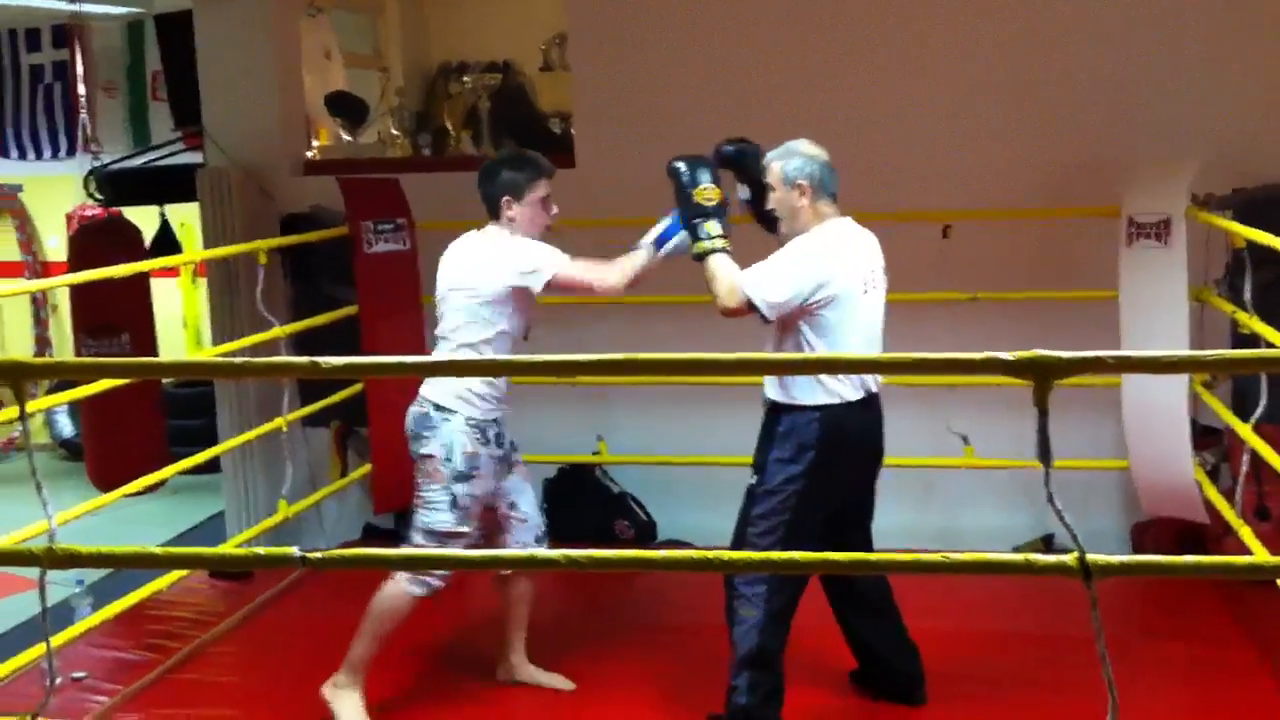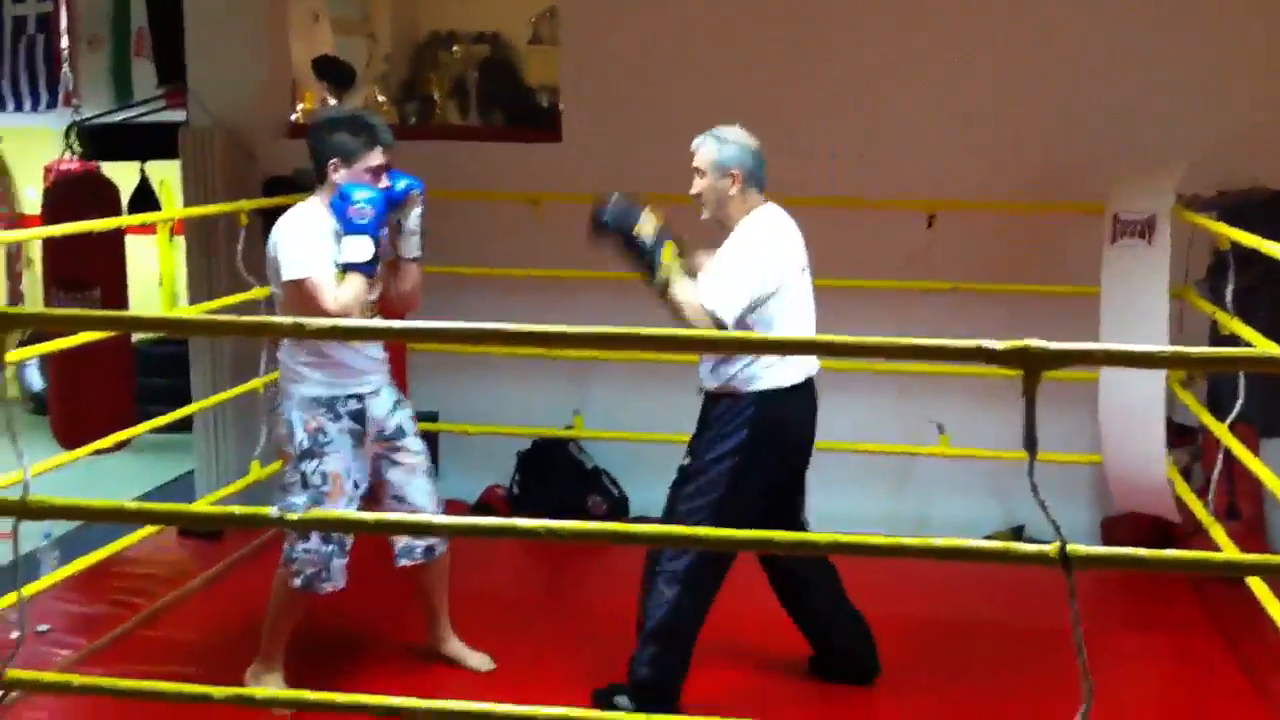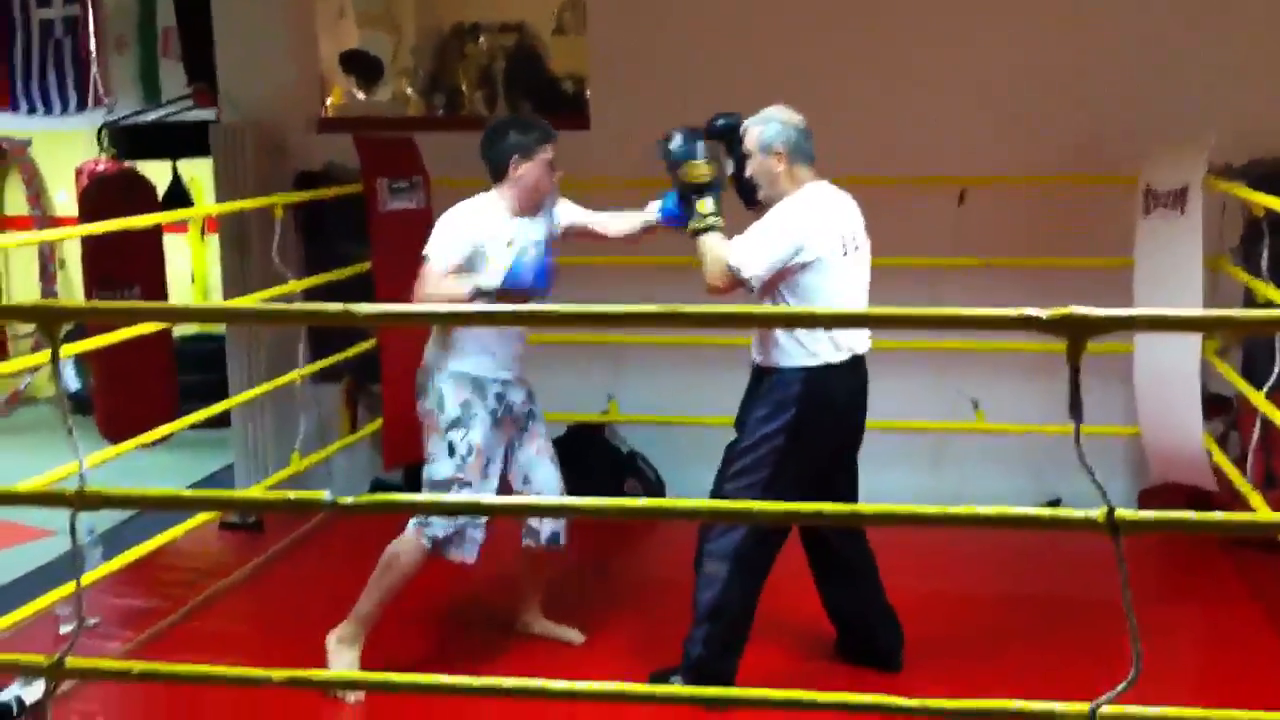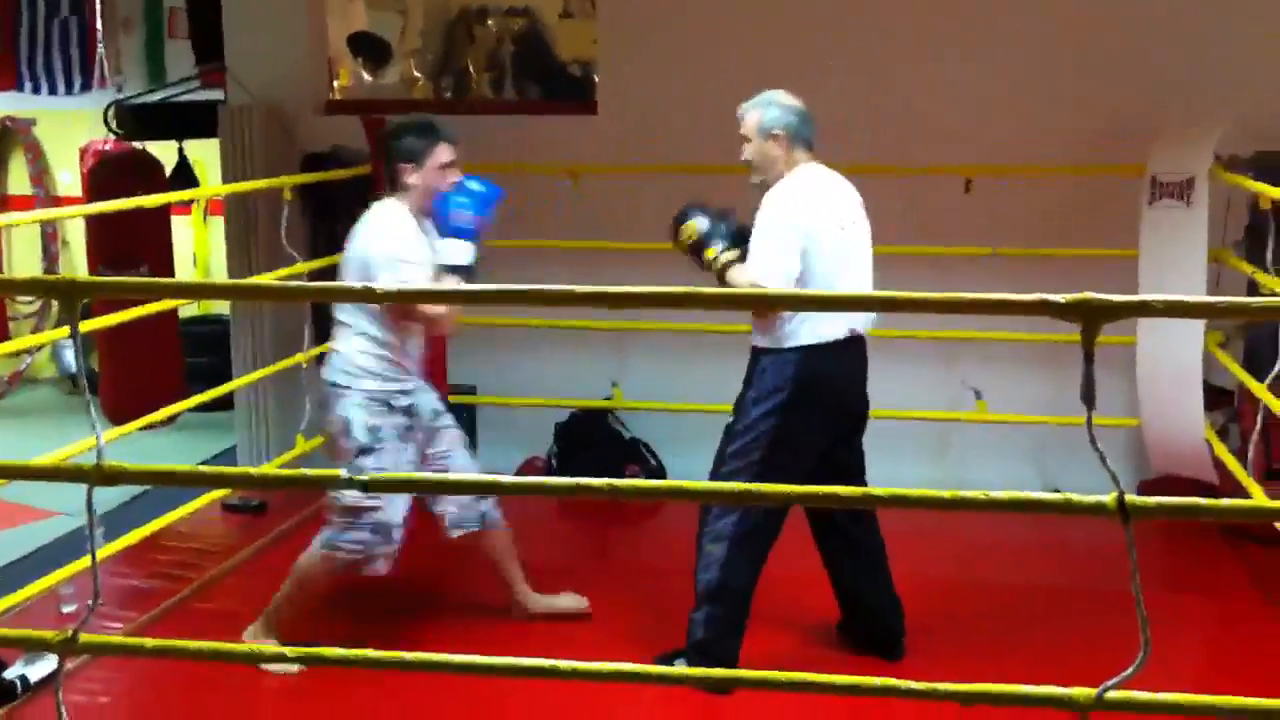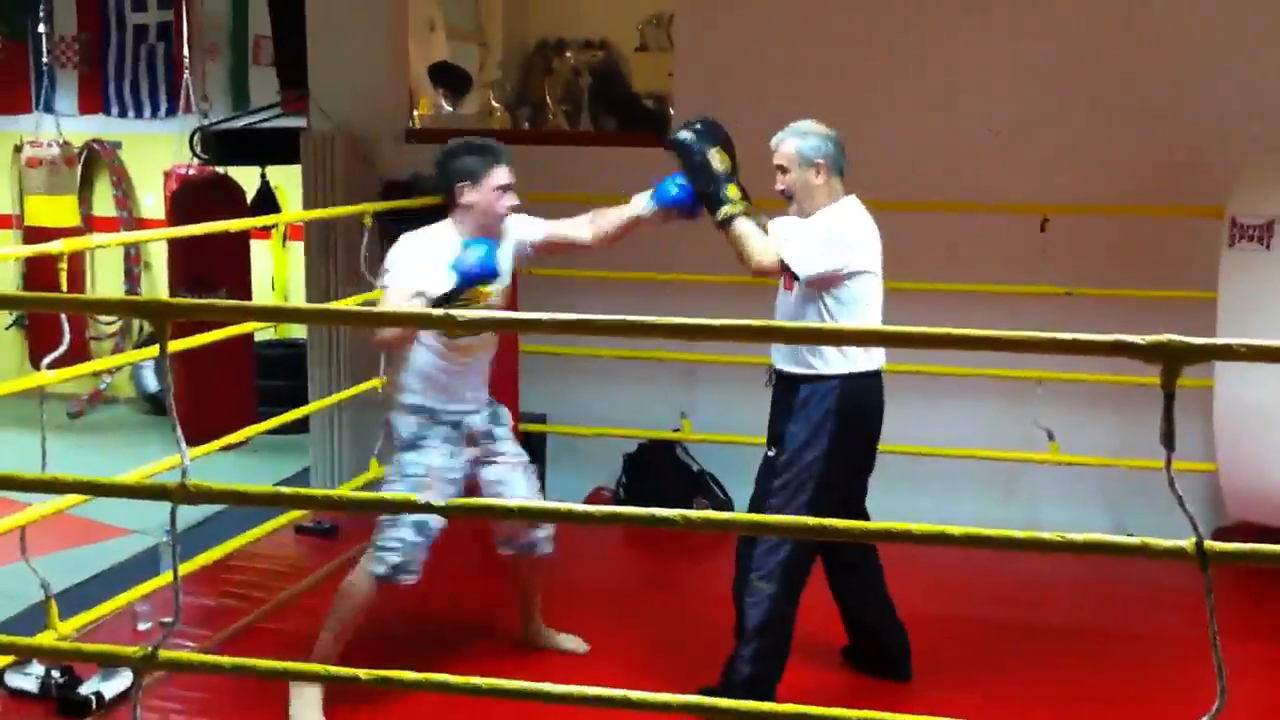
dt=1s
person 1, frame 1
left shoulder: (816, 253)
right shoulder: (856, 240)
left elbow: (733, 298)
right elbow: (793, 277)
left wrist: (705, 222)
right wrist: (756, 190)
left hip: (812, 428)
right hip: (856, 419)
left knee: (760, 567)
right knee: (847, 552)
right ankle: (895, 672)
person 1, frame 2
left shoulder: (758, 242)
right shoulder: (769, 226)
left elbow: (701, 317)
right elbow: (719, 285)
left wrist: (655, 250)
right wrist: (656, 241)
left hip: (753, 412)
right hip: (785, 405)
left knee: (685, 547)
right knee: (784, 537)
left ankle: (651, 690)
right ankle: (849, 652)
person 1, frame 3
left shoulder: (798, 218)
right shoulder: (835, 203)
left elbow: (720, 274)
right elbow: (771, 221)
left wrist: (700, 198)
right wrist: (738, 146)
left hip: (798, 390)
right hip: (840, 382)
left knee: (735, 526)
right knee: (833, 520)
left ankle: (706, 670)
right ankle: (874, 639)
person 1, frame 4
left shoulder: (788, 199)
right shoulder: (837, 190)
left elbow: (764, 293)
left wrist: (715, 250)
right wrist: (742, 246)
left hip: (795, 369)
right hip: (842, 362)
left knee: (737, 505)
right knee: (841, 501)
left ankle: (710, 652)
right ankle: (878, 627)
person 1, frame 5
left shoulder: (842, 226)
right shoulder: (820, 224)
left elbow: (762, 259)
right elbow: (764, 238)
left wrist: (719, 188)
right wrist: (719, 187)
left hip: (831, 398)
right hip: (823, 395)
left knee: (773, 538)
right knee: (842, 527)
left ankle: (748, 684)
right ankle: (882, 648)
person 2, frame 1
left shoulder: (468, 249)
right shoulder: (516, 254)
right elbow: (609, 282)
left wrist: (524, 308)
right wrist: (663, 237)
left hip: (480, 422)
right hip: (455, 424)
left knee: (526, 533)
right knee: (425, 564)
left ankle: (515, 661)
person 2, frame 2
left shoulder: (361, 219)
right shoulder: (298, 230)
left elbow: (405, 297)
right elbow: (341, 314)
left wrist: (408, 229)
right wrist: (361, 241)
left hip: (377, 393)
right hip: (319, 405)
left knee: (423, 513)
right knee: (316, 544)
left ankle: (443, 634)
right ankle: (266, 666)
person 2, frame 3
left shoulder: (545, 212)
right shoulder: (465, 220)
left elbow: (613, 227)
right elbow: (426, 295)
left wrist: (668, 209)
right wrist: (490, 281)
left hip: (508, 385)
right hip: (460, 385)
left knee: (547, 501)
right knee: (444, 519)
left ankle: (530, 613)
right ankle: (350, 634)
person 2, frame 4
left shoulder: (413, 223)
right shoulder: (387, 230)
left elbow: (427, 306)
right elbow: (438, 318)
left hip: (406, 390)
right hip: (366, 396)
left knee: (471, 493)
right knee: (361, 532)
left ankle: (524, 596)
right ankle: (265, 626)
person 2, frame 5
left shoulder: (509, 234)
right shoulder: (415, 249)
left elbow: (590, 229)
right elbow: (387, 336)
left wrist: (652, 204)
right wrist: (448, 289)
left hip: (481, 415)
right hip: (426, 421)
left knee: (528, 524)
right knee: (395, 549)
left ankle: (532, 626)
